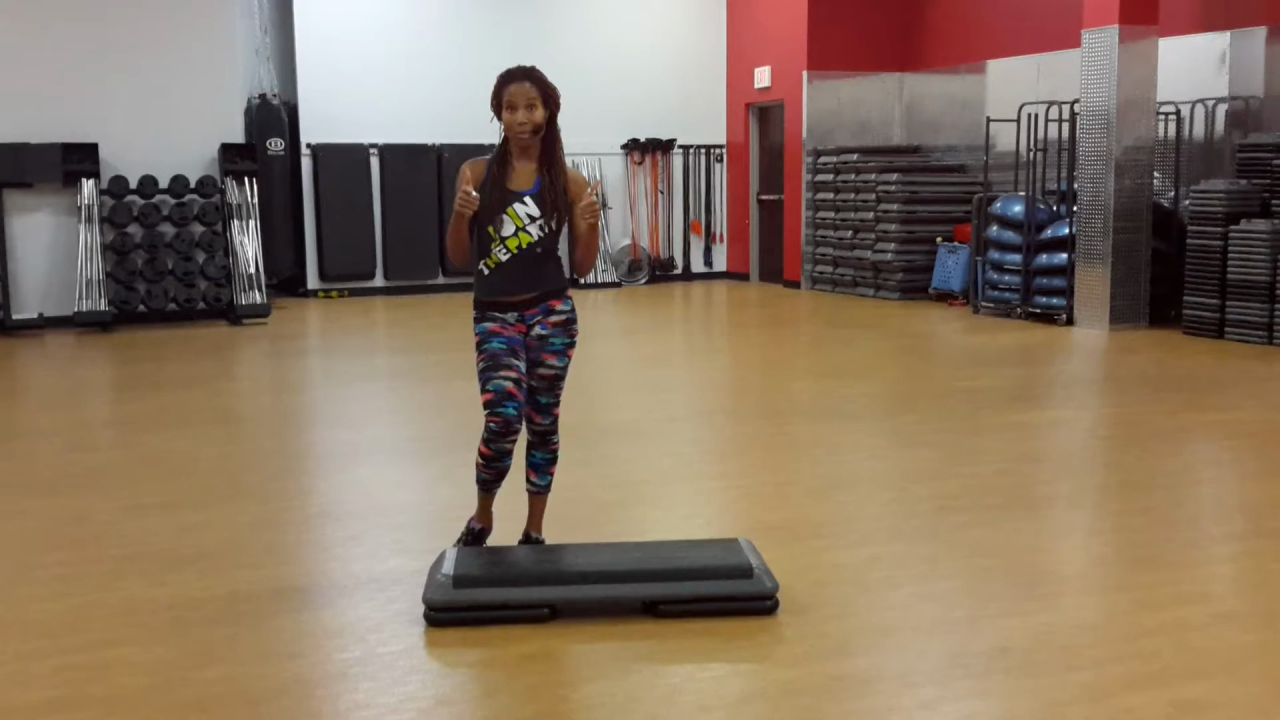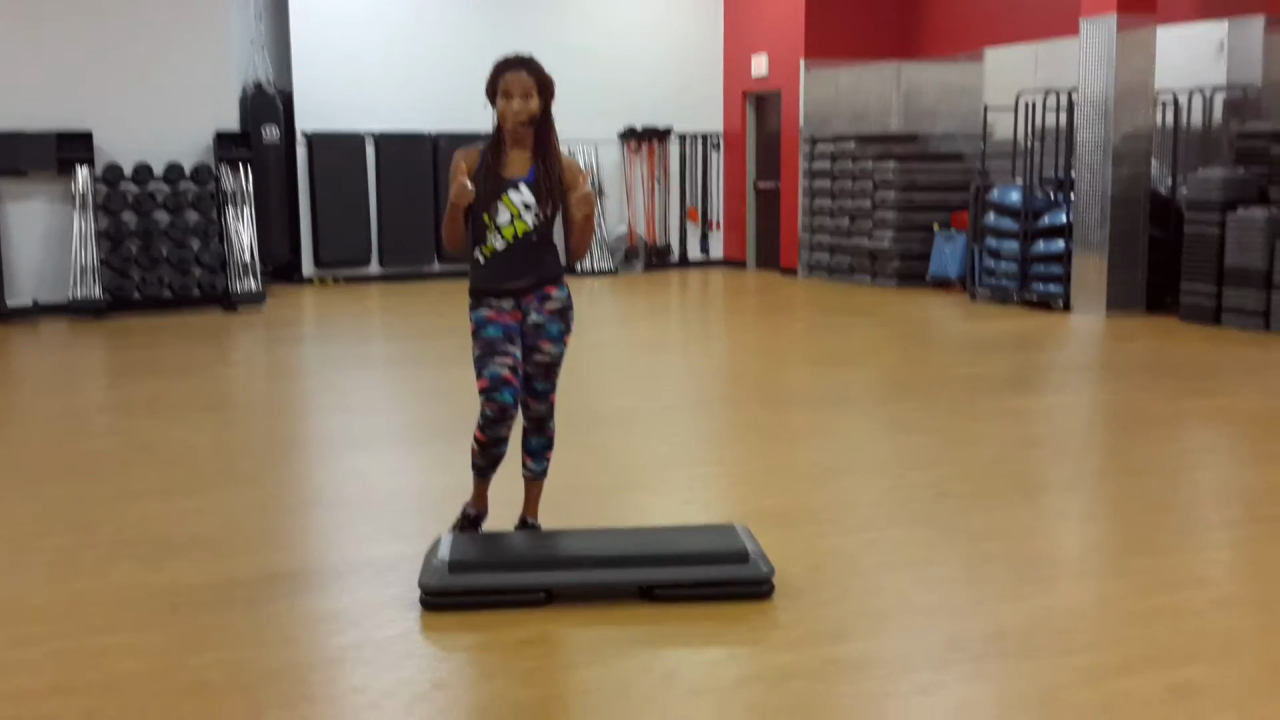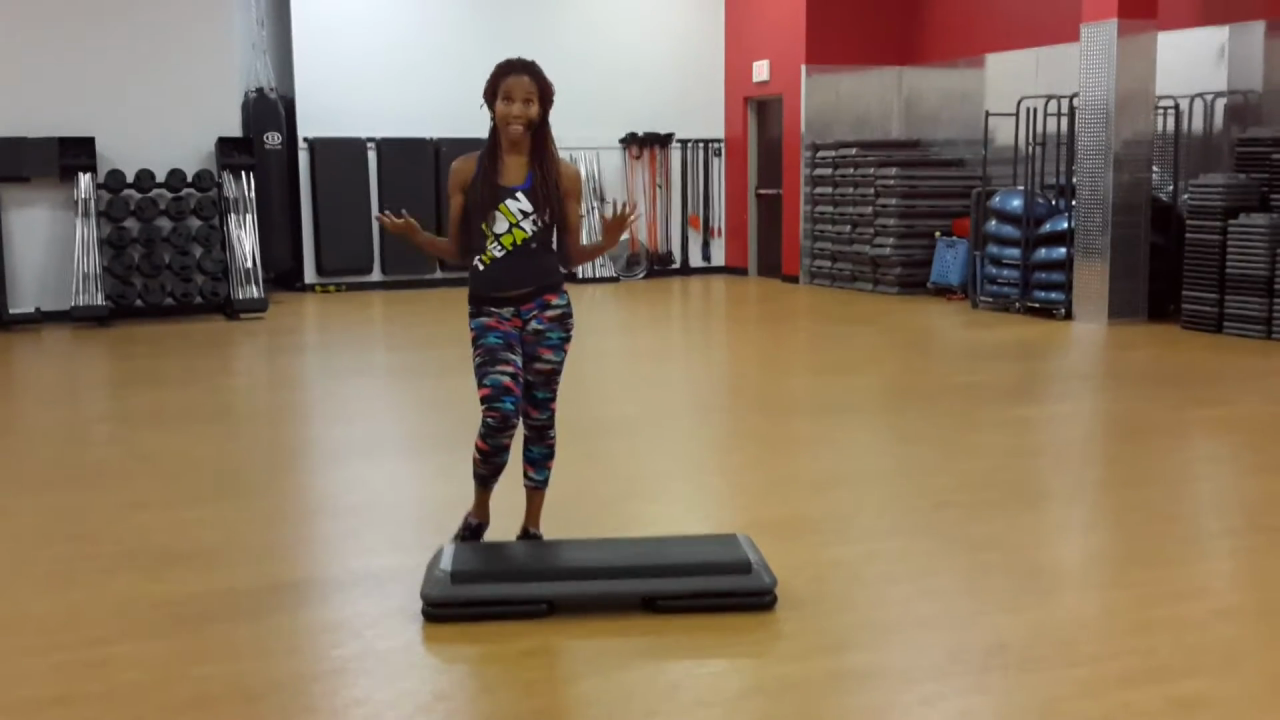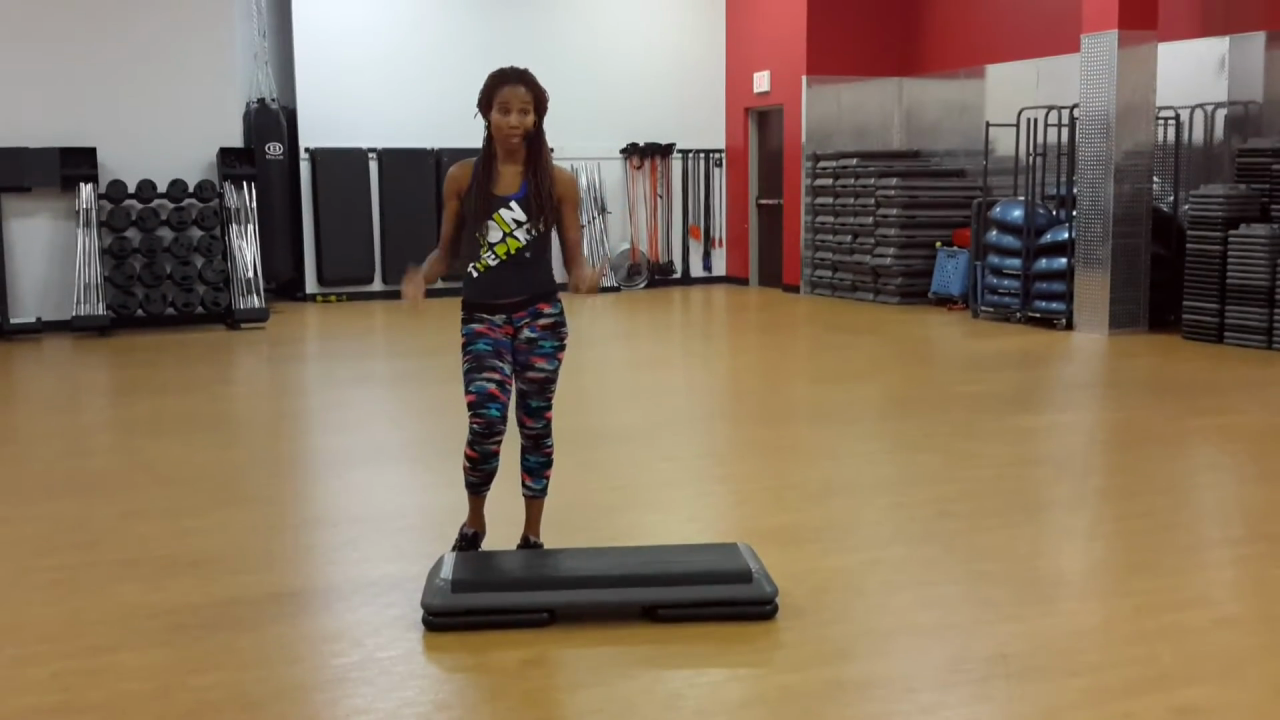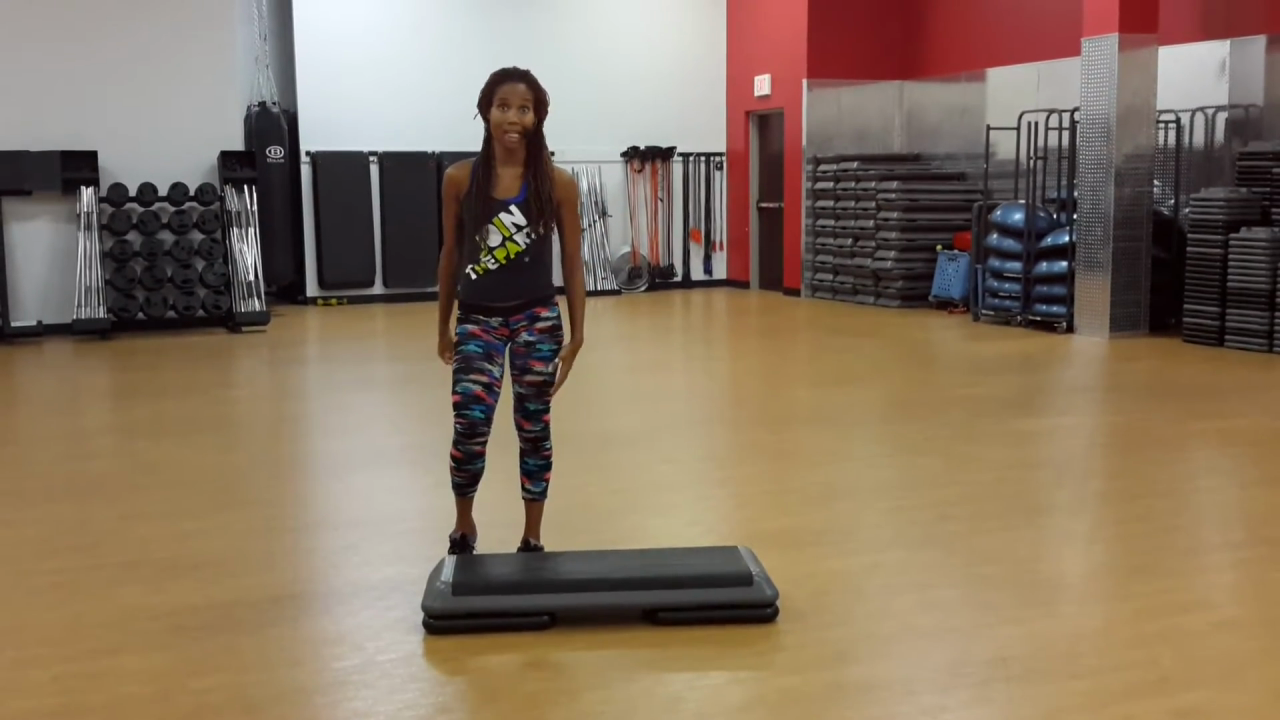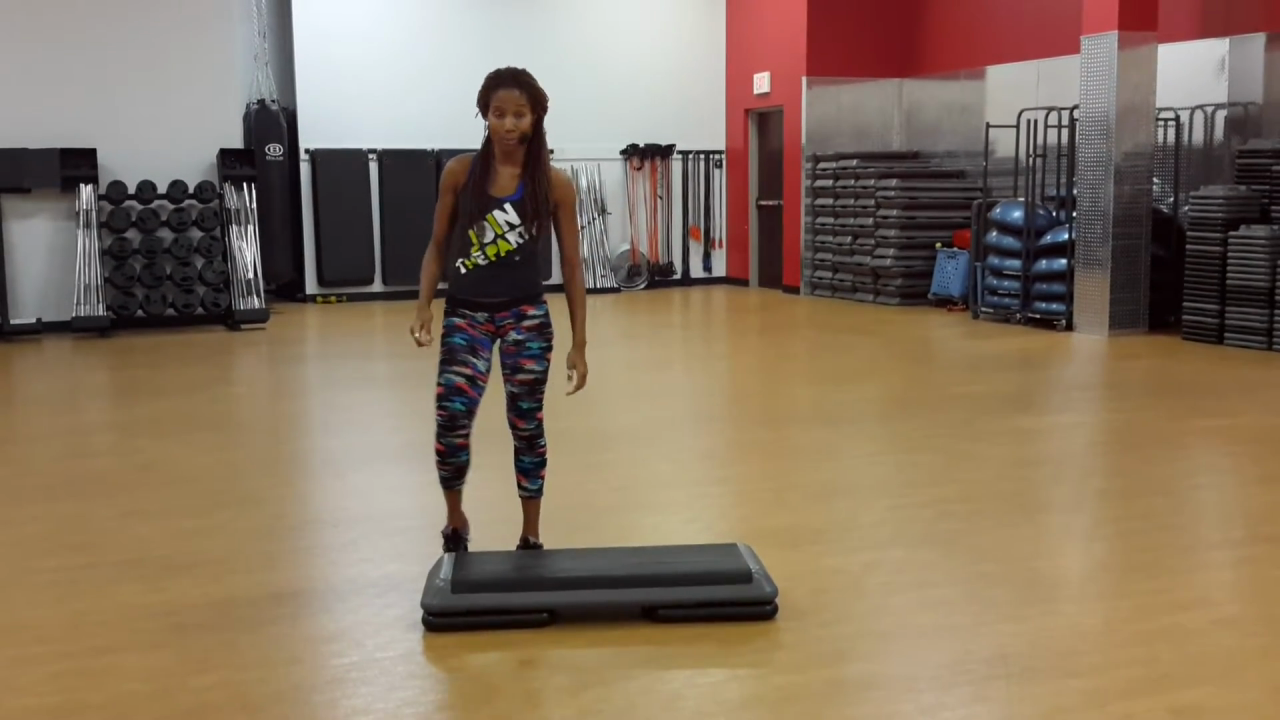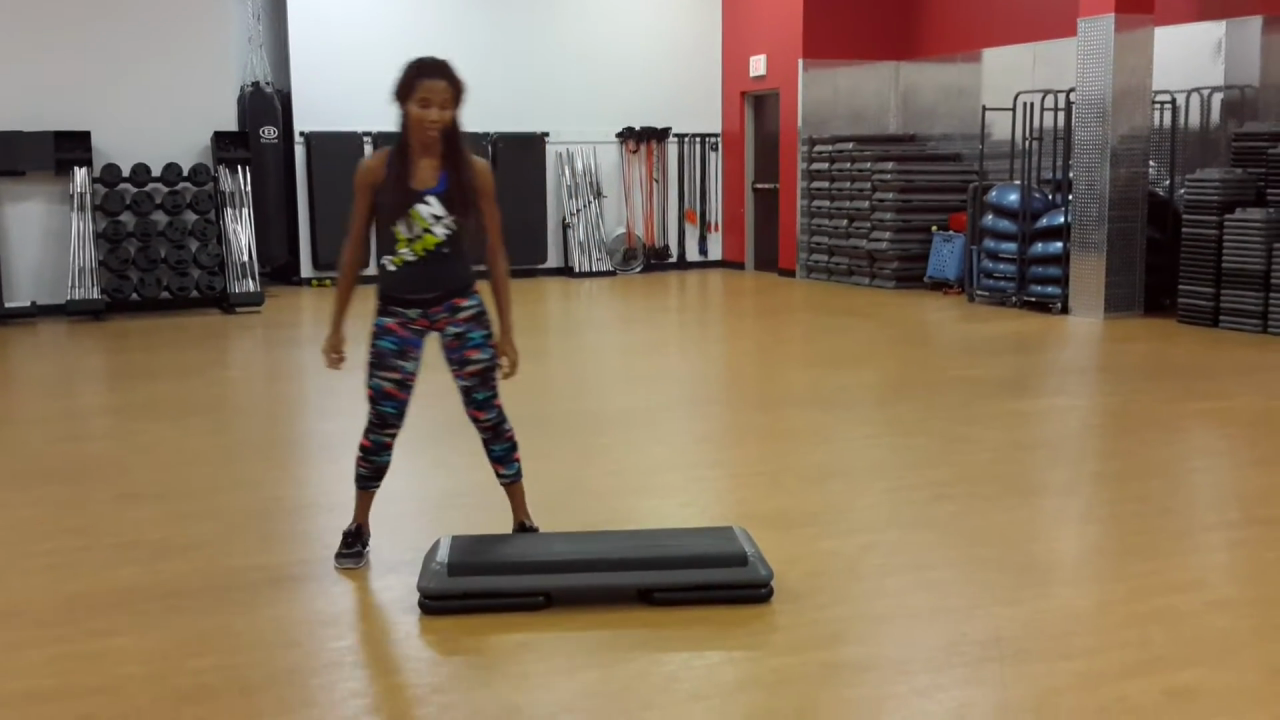
dt=0.5s
person 1, frame 1
left shoulder: (570, 181)
right shoulder: (477, 172)
left elbow: (582, 267)
right elbow: (459, 257)
left wrist: (591, 225)
right wrist: (460, 214)
left hip: (552, 314)
right hip: (495, 316)
left knee: (543, 422)
right knee: (504, 417)
left ankle: (534, 530)
right ankle: (482, 516)
person 1, frame 2
left shoulder: (563, 169)
right shoulder: (470, 162)
left elbow: (575, 253)
right elbow: (454, 246)
left wrist: (585, 218)
right wrist: (455, 206)
left hip: (547, 301)
right hip: (491, 302)
left knee: (538, 408)
right knee: (499, 404)
left ankle: (530, 516)
right ankle: (477, 501)
person 1, frame 3
left shoulder: (561, 175)
right shoulder: (466, 170)
left elbow: (569, 256)
right elbow: (457, 252)
left wrist: (606, 242)
right wrist: (416, 236)
left hip: (547, 308)
right hip: (490, 310)
left knee: (540, 417)
right knee: (500, 413)
left ankle: (531, 527)
right ankle: (478, 513)
person 1, frame 4
left shoulder: (558, 180)
right shoulder: (462, 177)
left elbow: (573, 255)
right elbow: (447, 250)
left wrist: (585, 278)
right wrist: (420, 277)
left hip: (540, 315)
right hip: (482, 317)
left knee: (536, 425)
right knee: (487, 423)
left ankle: (532, 536)
right ankle: (473, 524)
person 1, frame 5
left shoulder: (557, 182)
right shoulder: (460, 178)
left elbow: (572, 262)
right elbow: (450, 255)
left wrist: (576, 336)
right wrist: (443, 327)
left hip: (537, 318)
right hip: (478, 319)
left knee: (534, 429)
right knee: (470, 426)
left ankle: (532, 539)
right ankle: (463, 529)
person 1, frame 6
left shoulder: (555, 184)
right shoulder: (459, 172)
left elbow: (571, 265)
right elbow: (438, 246)
left wrist: (579, 344)
right wrist: (424, 307)
left hip: (526, 316)
right hip: (465, 313)
left knee: (526, 427)
right knee: (453, 420)
left ankle: (530, 537)
right ankle: (456, 522)
person 1, frame 7
left shoulder: (473, 171)
right shoulder: (376, 169)
left elbow: (496, 252)
right elbow: (355, 246)
left wrist: (506, 330)
right wrist: (337, 324)
left hip: (459, 307)
right hip: (396, 311)
left knee: (488, 415)
right knee: (383, 420)
left ankle: (523, 521)
right ankle: (358, 526)
